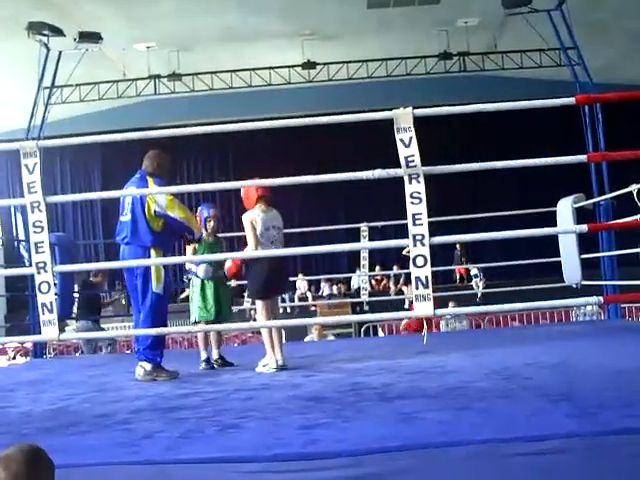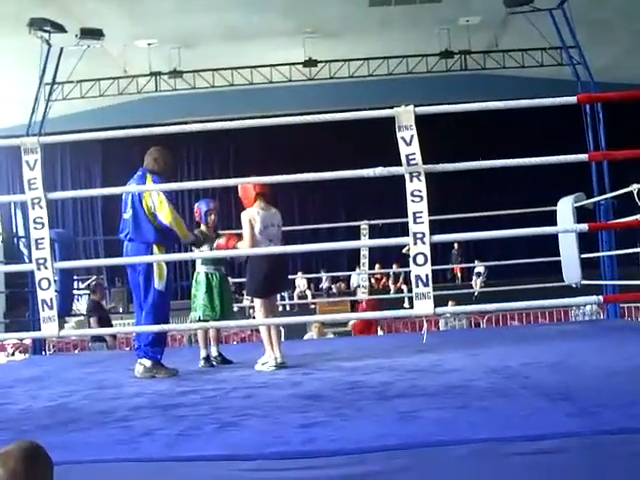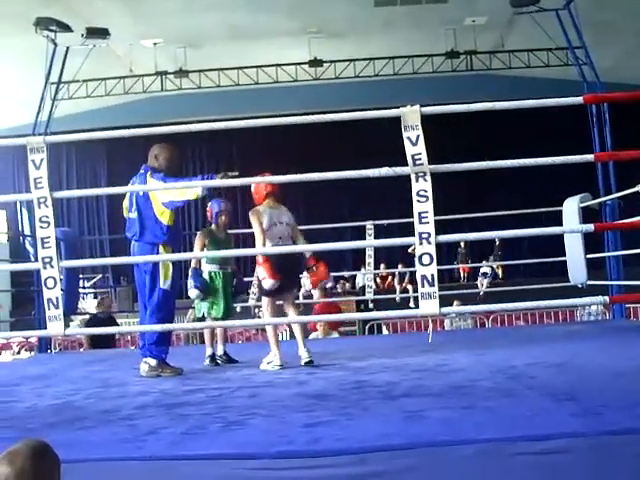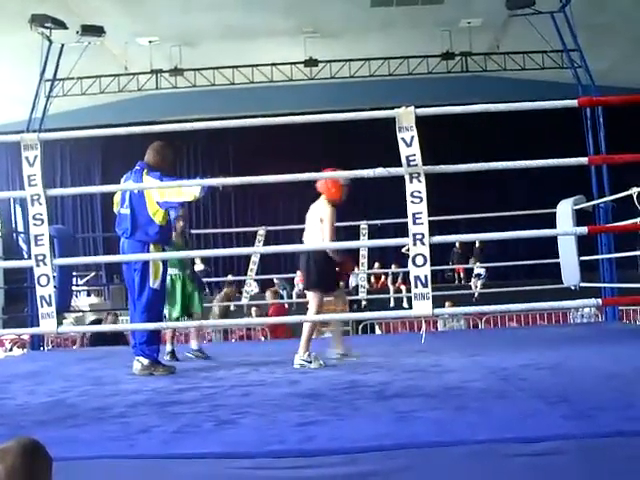
dt=0.7s
person 1, frame 1
left shoulder: (130, 186)
right shoulder: (152, 186)
right elbow: (177, 212)
left wrist: (180, 234)
right wrist: (195, 232)
left hip: (128, 251)
right hip: (147, 253)
left knee: (141, 310)
right knee: (153, 310)
left ankle: (143, 361)
right ankle: (150, 364)
person 1, frame 2
left shoulder: (133, 183)
right shoulder: (152, 182)
right elbow: (166, 217)
right wrist: (191, 238)
left hip: (132, 248)
right hip: (149, 250)
left knee: (144, 307)
right knee: (155, 307)
left ankle: (143, 359)
right ankle: (149, 361)
person 1, frame 3
left shoulder: (137, 181)
right shoulder: (155, 181)
left elbow: (127, 209)
right elbow: (183, 186)
right wrist: (213, 179)
left hip: (140, 247)
right hip: (155, 249)
left knee: (149, 306)
right knee: (159, 306)
left ankle: (149, 357)
right ankle: (154, 360)
person 1, frame 4
left shoulder: (129, 178)
right shoulder: (152, 180)
left elbow: (117, 204)
right elbow: (184, 188)
left hip: (129, 245)
right hip: (146, 247)
left knee: (138, 304)
right knee: (149, 304)
left ankle: (141, 356)
right ankle: (146, 358)
person 2, frame 1
left shoulder: (249, 216)
right shoulder: (276, 214)
left elbow: (253, 247)
right elbow: (281, 243)
left hip: (260, 264)
right hip: (278, 263)
left knee: (263, 313)
right knee: (273, 311)
left ankle: (271, 358)
right ankle: (279, 356)
person 2, frame 2
left shoulder: (248, 214)
right shoulder: (275, 212)
left elbow: (249, 245)
right elbow: (276, 239)
left hip: (260, 262)
right hip: (277, 260)
left knee: (261, 310)
right knee: (272, 308)
left ankle: (270, 356)
right ankle: (277, 354)
person 2, frame 3
left shoulder: (256, 213)
right shoulder: (286, 211)
left elbow: (260, 237)
right elbow: (299, 238)
left wrist: (261, 260)
right wrist: (312, 260)
left hip: (271, 259)
right hip: (289, 258)
left knee: (268, 309)
right knee: (290, 305)
left ankle: (275, 356)
right ankle: (303, 350)
person 2, frame 4
left shoulder: (316, 207)
right shoulder: (327, 209)
left elbow: (307, 237)
right elbow: (328, 242)
right wrist: (341, 261)
left hip: (310, 256)
right hip: (318, 257)
left knee: (340, 300)
right knee: (315, 306)
left ankle: (339, 348)
right ankle: (303, 355)
person 3, frame 1
left shoulder: (220, 241)
right shoulder: (194, 241)
left elbow: (223, 263)
right elbow: (187, 264)
right wrist: (196, 268)
left hip: (218, 282)
right hip: (201, 283)
left knee: (217, 320)
right knee: (203, 320)
left ankle: (216, 356)
right ankle: (204, 358)
person 3, frame 2
left shoulder: (219, 236)
right shoulder: (197, 235)
right elbow: (198, 251)
left wrist: (231, 246)
right wrist: (213, 246)
left hip: (220, 278)
right hip: (204, 278)
left knee: (217, 317)
right knee: (204, 318)
left ankle: (215, 353)
right ankle: (204, 356)
person 3, frame 3
left shoulder: (229, 237)
right shoulder: (204, 235)
right elbow: (195, 259)
left wrist: (236, 278)
right wrist: (194, 279)
left hip: (225, 278)
right hip: (209, 277)
left knee: (224, 316)
right knee: (211, 316)
left ankle: (221, 352)
right ankle: (209, 354)
person 3, frame 4
left shoulder: (185, 241)
left wrist: (195, 279)
left hip: (187, 279)
right hip: (172, 280)
left knee: (197, 312)
right knee: (173, 316)
left ankle: (195, 347)
right ankle: (169, 351)
